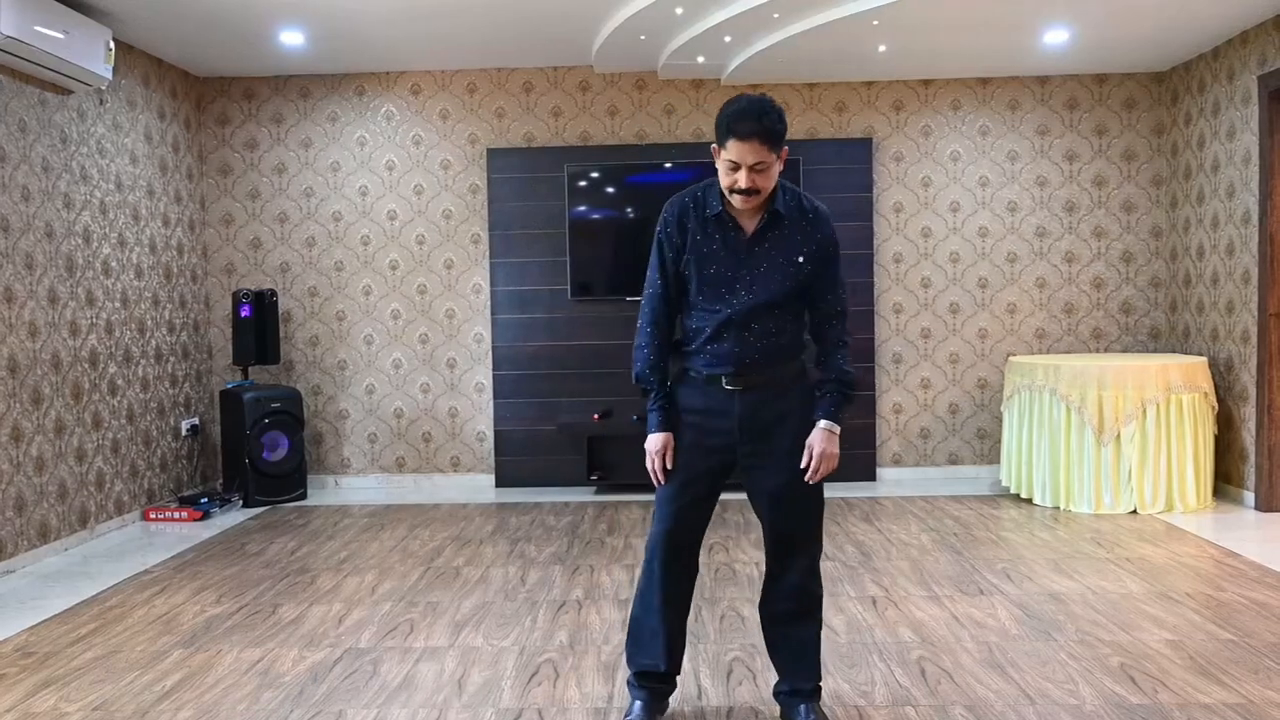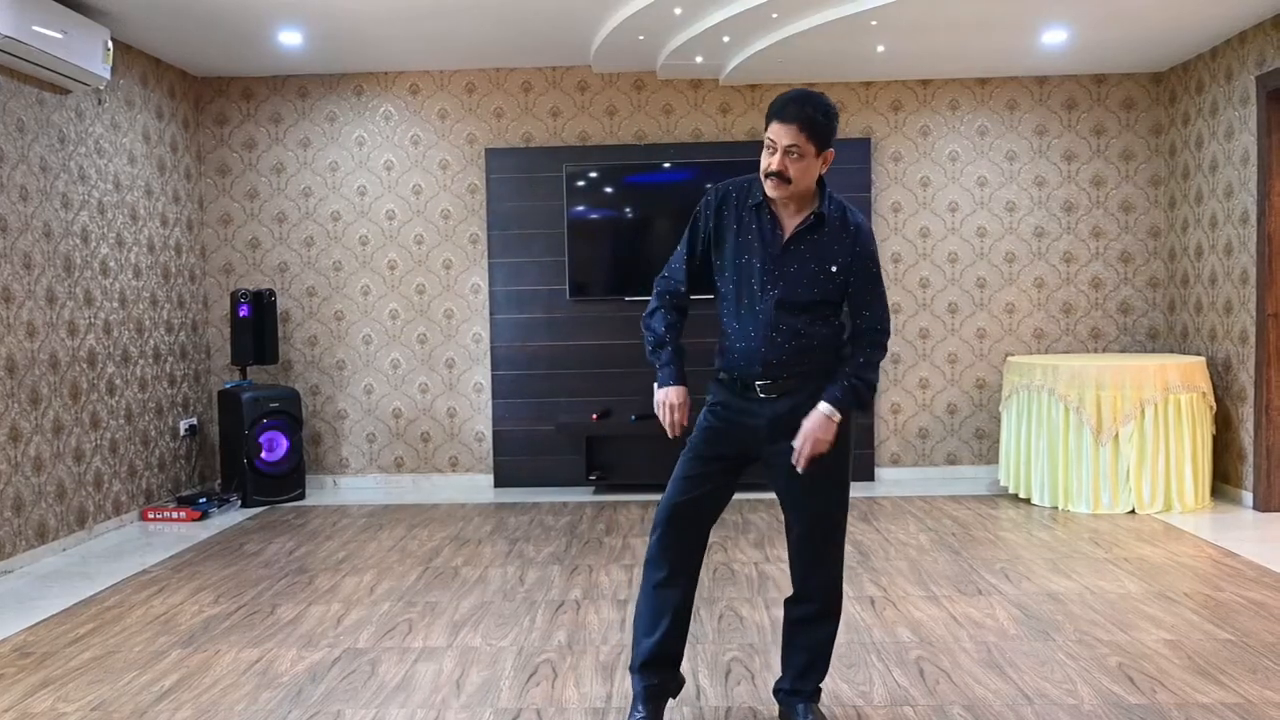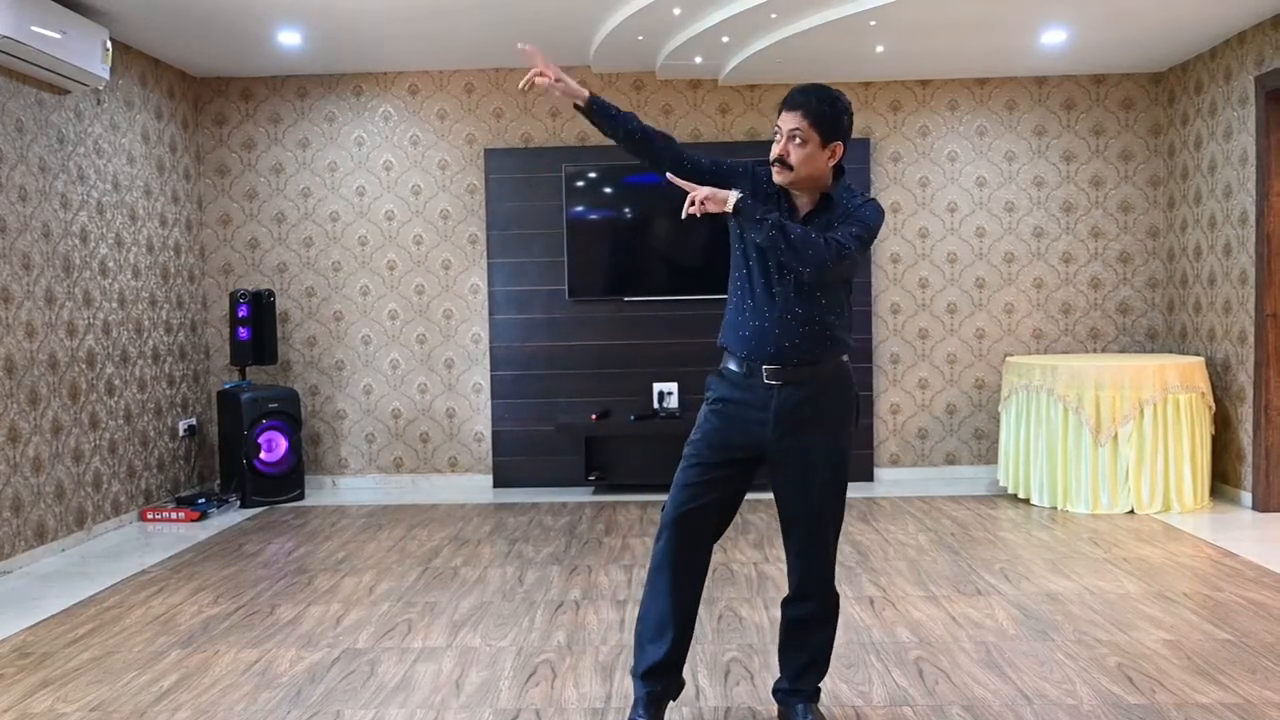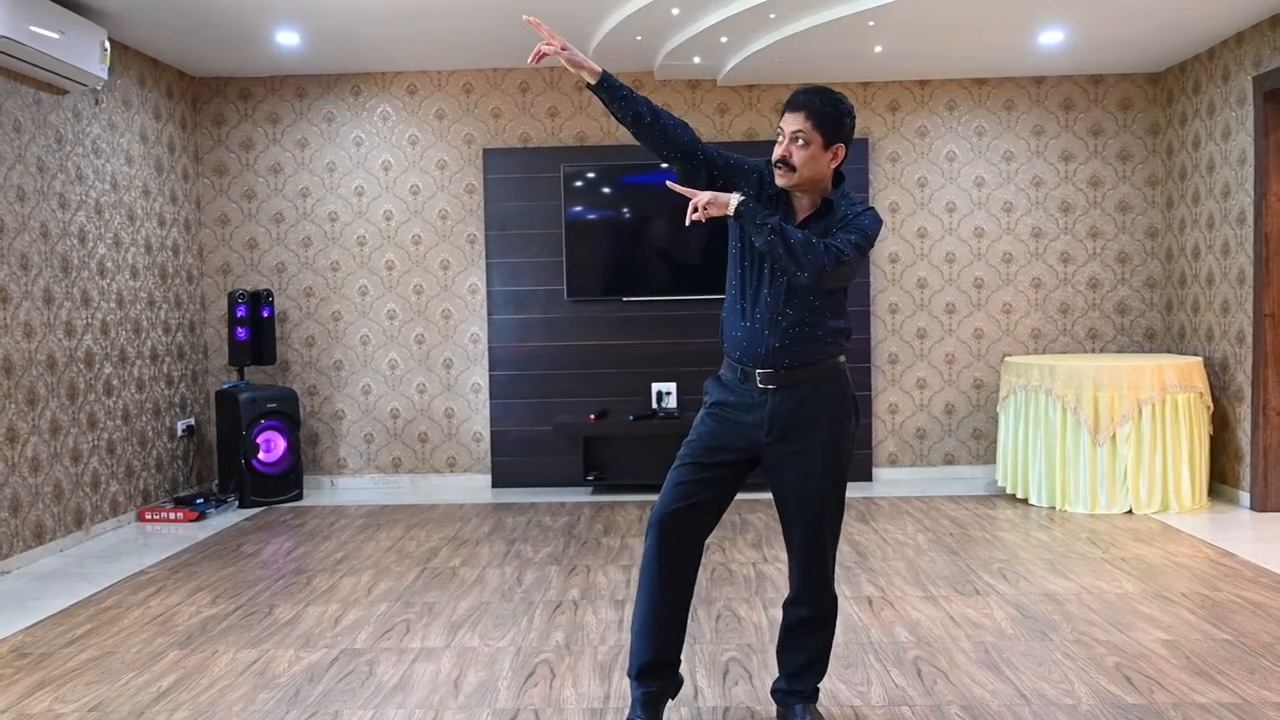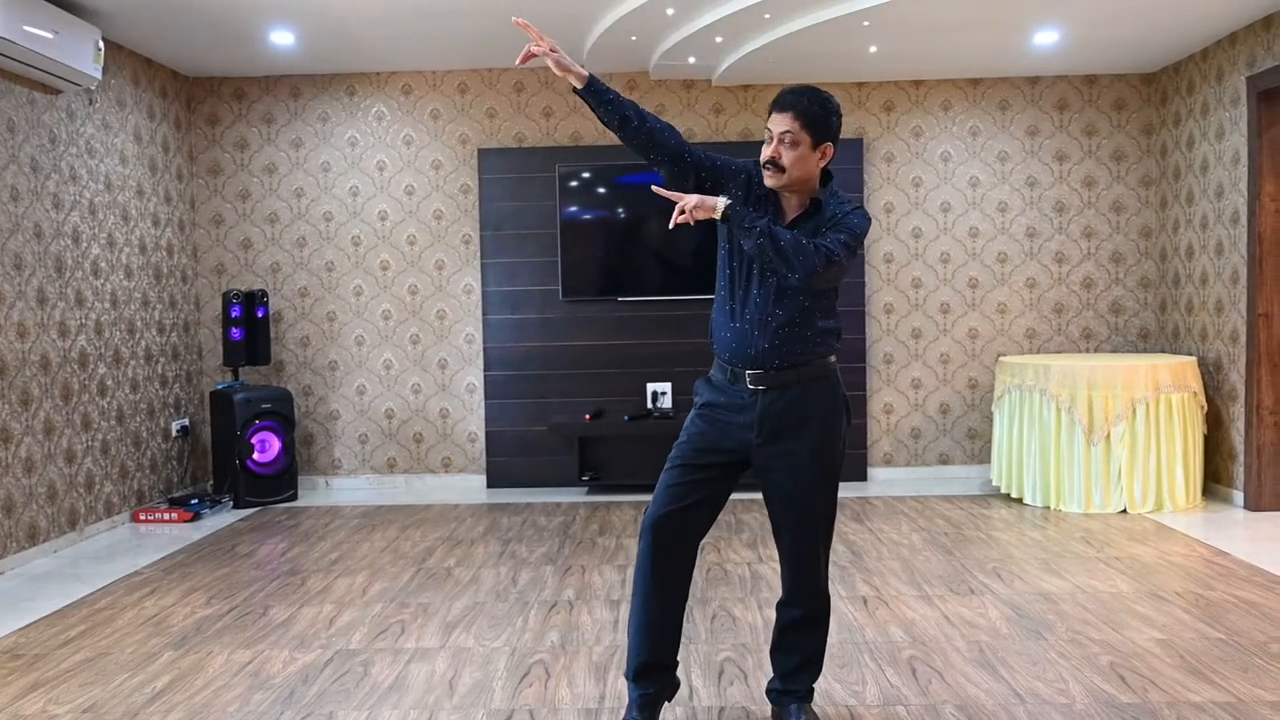
dt=0.5s
person 1, frame 1
left shoulder: (810, 222)
right shoulder: (683, 215)
left elbow: (831, 325)
right elbow: (656, 318)
left wrist: (828, 418)
right wrist: (658, 416)
left hip: (782, 401)
right hip: (698, 398)
left knee: (794, 548)
right knee: (670, 541)
person 1, frame 2
left shoulder: (849, 231)
right shoulder: (724, 205)
left elbow: (870, 333)
right elbow: (670, 290)
left wrist: (834, 409)
right wrist: (670, 375)
left hip: (810, 403)
right hip: (731, 397)
left knee: (817, 554)
right knee: (674, 526)
person 1, frame 3
left shoulder: (860, 213)
right shoulder: (752, 183)
left elbow: (817, 257)
right elbow: (664, 152)
left wrist: (739, 207)
right wrist: (581, 96)
left hip: (815, 397)
right hip: (737, 390)
left knee: (812, 552)
right knee: (682, 527)
person 1, frame 4
left shoulder: (858, 221)
right shoulder: (751, 182)
left elbow: (813, 264)
right elbow: (671, 137)
left wrist: (739, 209)
right wrist: (592, 73)
left hip: (811, 402)
right hip: (735, 392)
left knee: (812, 554)
right knee: (672, 524)
person 1, frame 5
left shoulder: (846, 219)
right shoulder: (741, 184)
left elbow: (804, 266)
right elbow: (658, 141)
left wrist: (725, 212)
right wrist: (577, 77)
left hip: (804, 403)
right hip: (726, 394)
left knee: (804, 554)
right knee: (664, 528)
